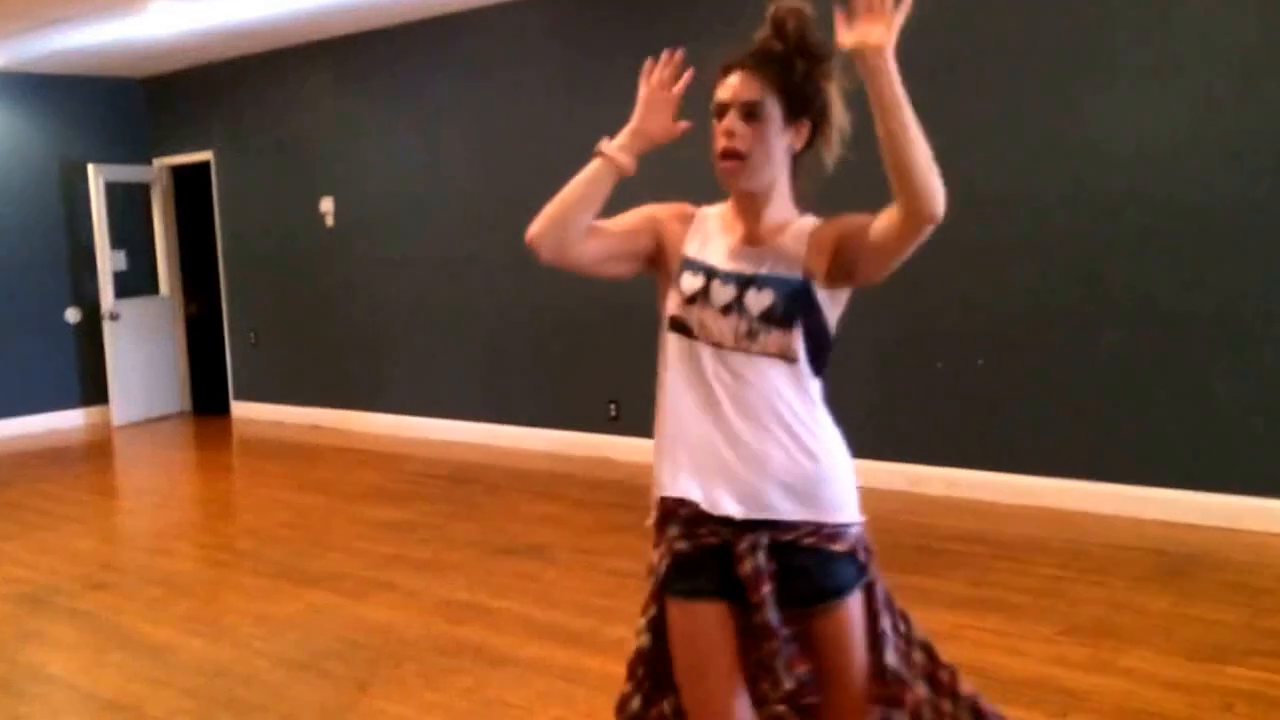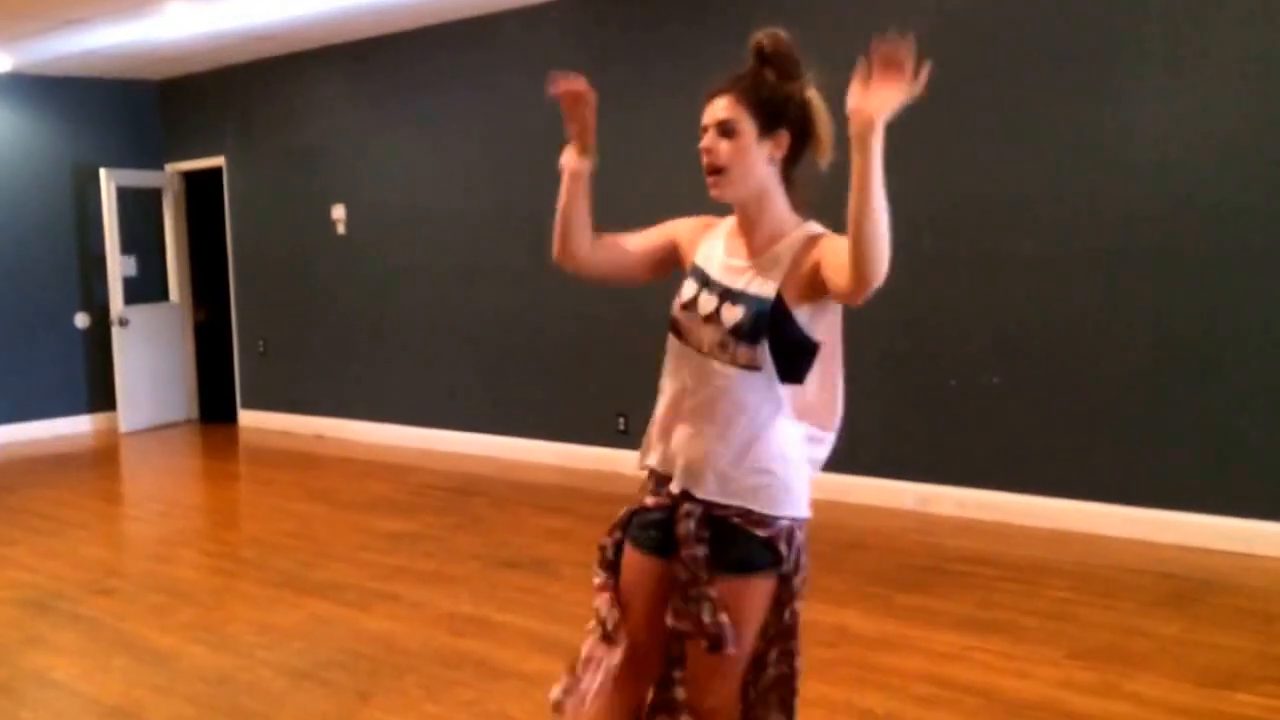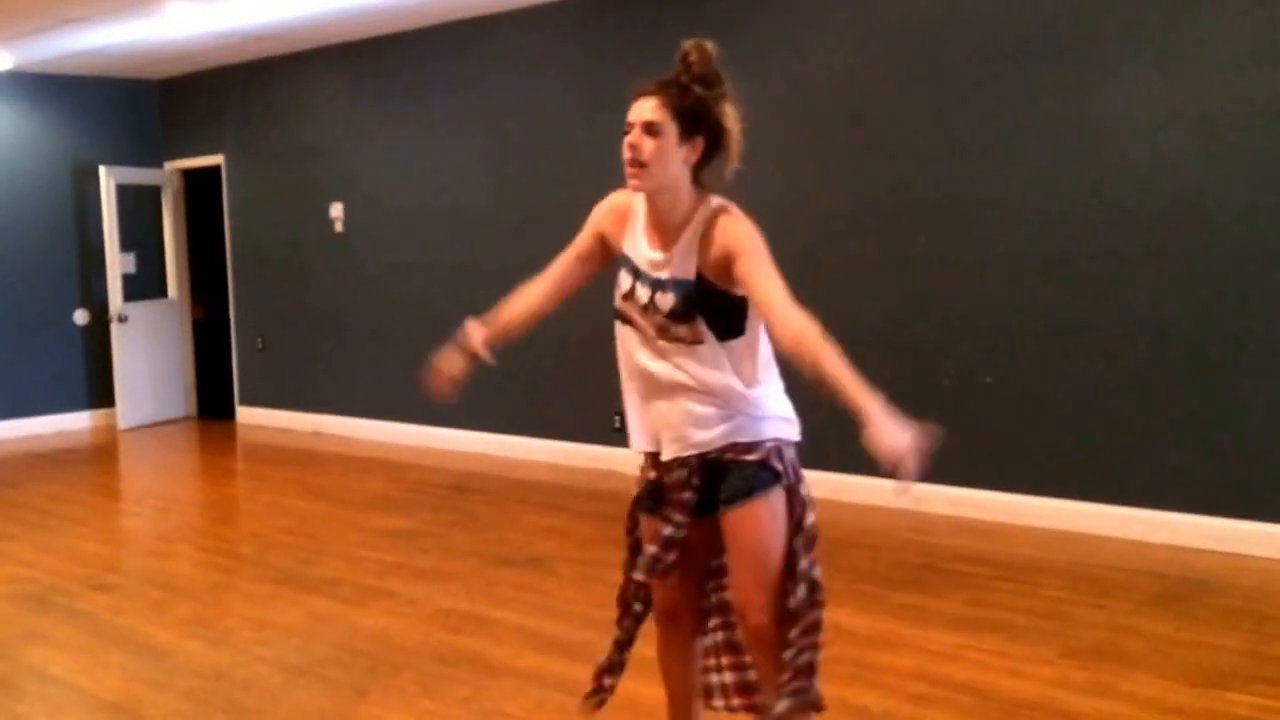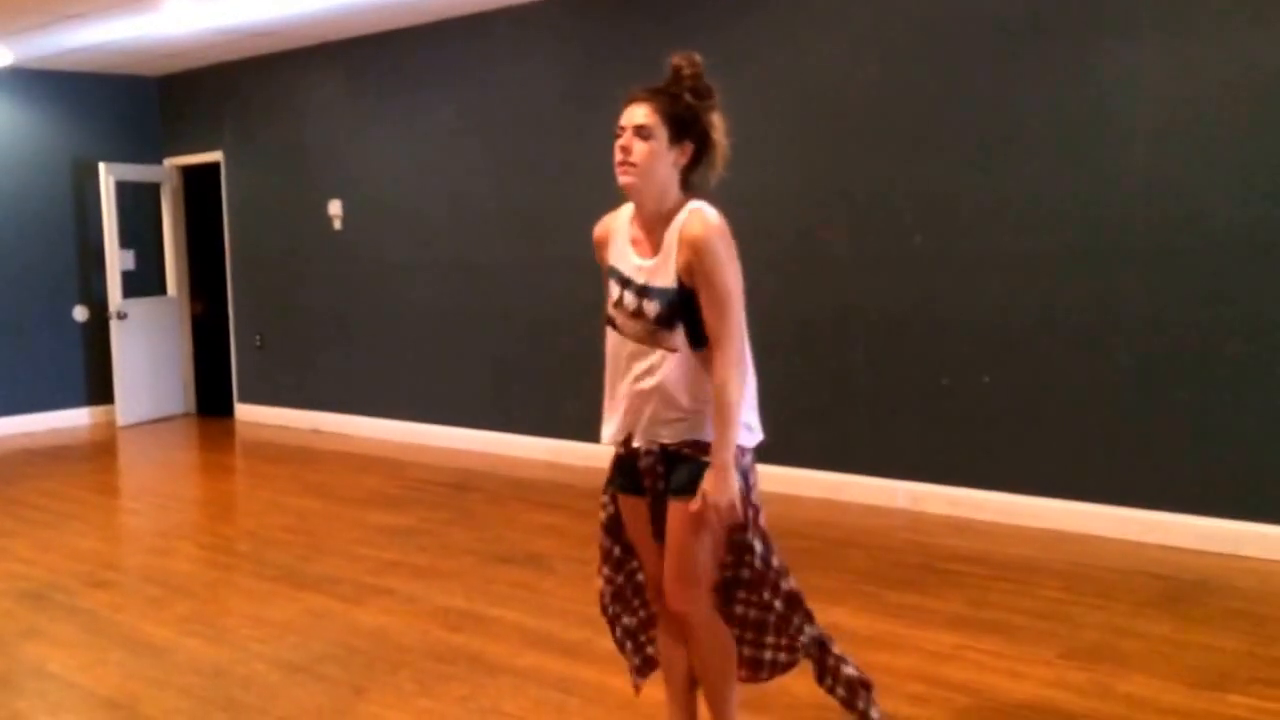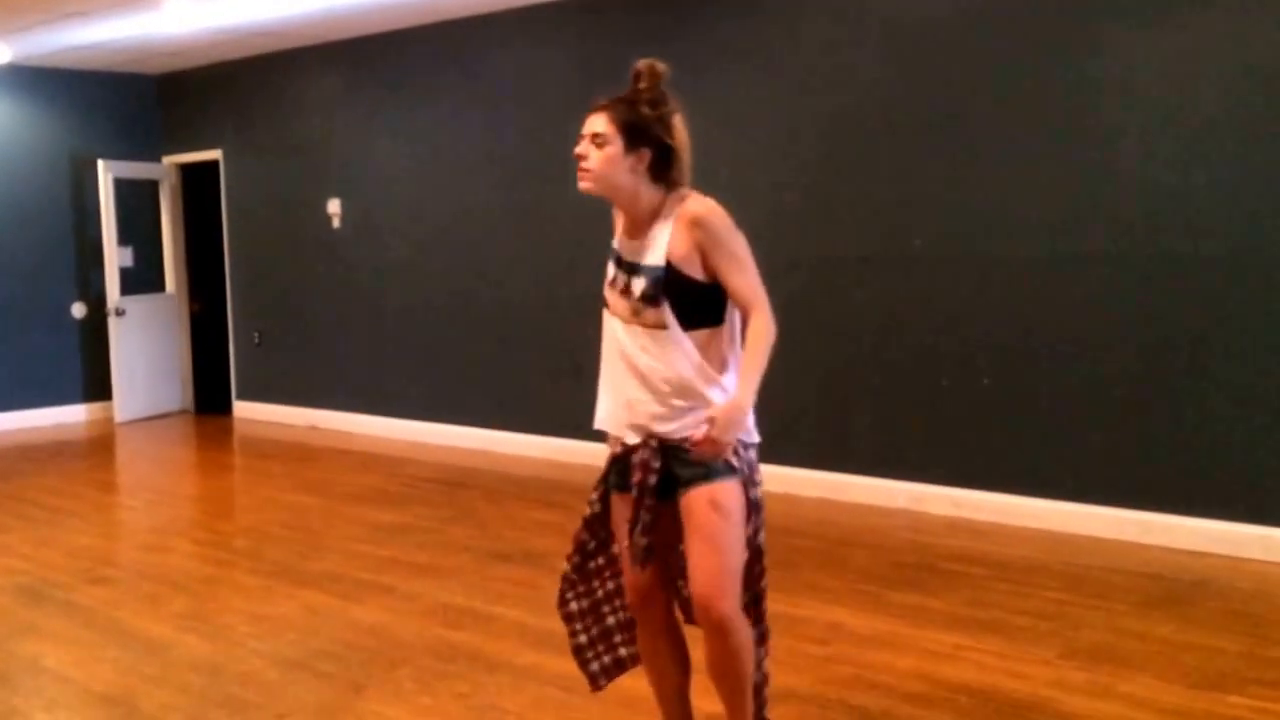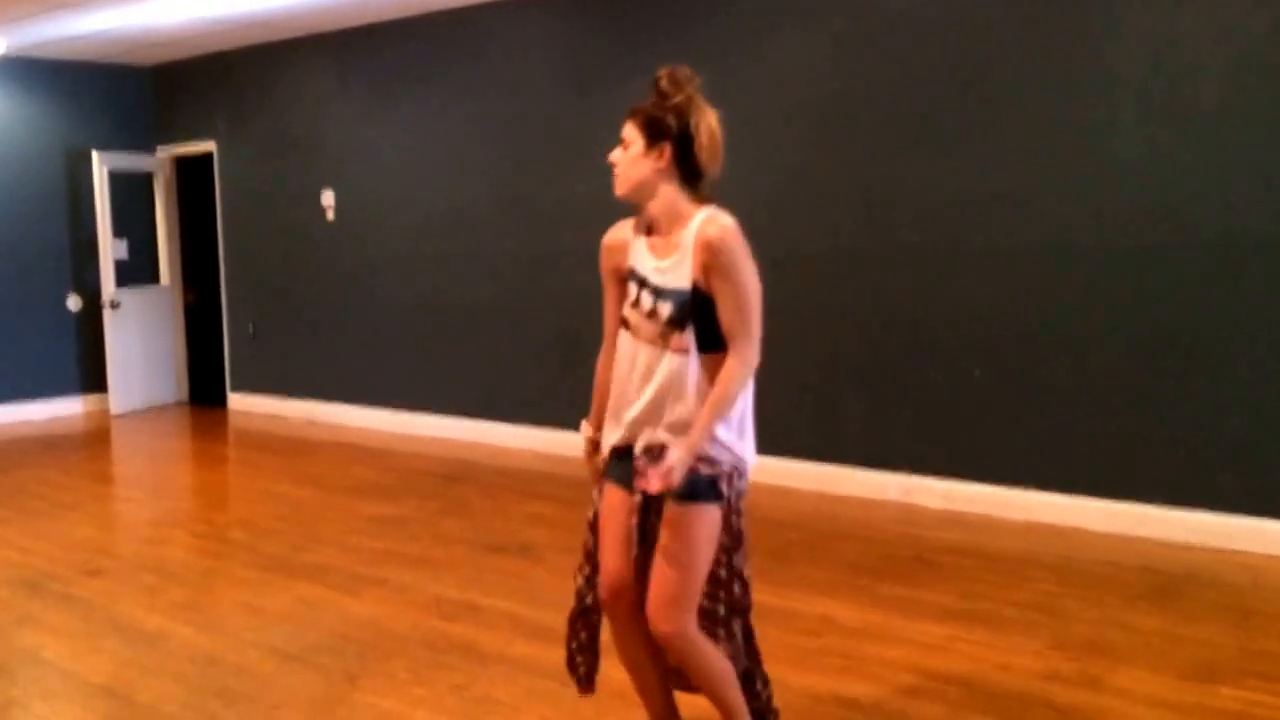
dt=0.4s
person 1, frame 1
left shoulder: (831, 248)
right shoulder: (676, 234)
left elbow: (925, 210)
right elbow: (549, 242)
left wrist: (877, 67)
right wrist: (631, 140)
left hip: (813, 513)
right hip: (699, 515)
person 1, frame 2
left shoulder: (815, 254)
right shoulder: (696, 237)
left elbow: (862, 282)
right elbow: (578, 258)
left wrist: (866, 138)
right wrist: (580, 152)
left hip: (759, 500)
right hip: (670, 484)
right knee: (630, 655)
person 1, frame 3
left shoulder: (725, 229)
right shoulder: (617, 215)
left elbow: (788, 321)
right elbow: (554, 287)
left wrist: (871, 410)
right wrist: (473, 341)
left hip: (748, 445)
right hip: (666, 450)
left knee: (758, 616)
right knee: (672, 610)
person 1, frame 4
left shoulder: (701, 232)
right shoulder: (608, 232)
left elbow: (729, 353)
left wrist: (721, 462)
left hip: (701, 443)
right hip: (634, 441)
left knee: (690, 600)
right knee: (658, 601)
person 1, frame 5
left shoulder: (697, 217)
right shoulder: (623, 218)
left elbow: (760, 315)
left wrist: (740, 403)
left hip: (706, 440)
right hip: (636, 439)
left knee: (715, 602)
right knee: (639, 596)
person 1, frame 6
left shoulder: (716, 236)
right shoulder: (618, 243)
left elbow: (745, 351)
left wrist: (684, 444)
right wrist: (596, 427)
left hip: (705, 454)
right hip: (632, 446)
left knee: (670, 621)
right knee: (613, 594)
